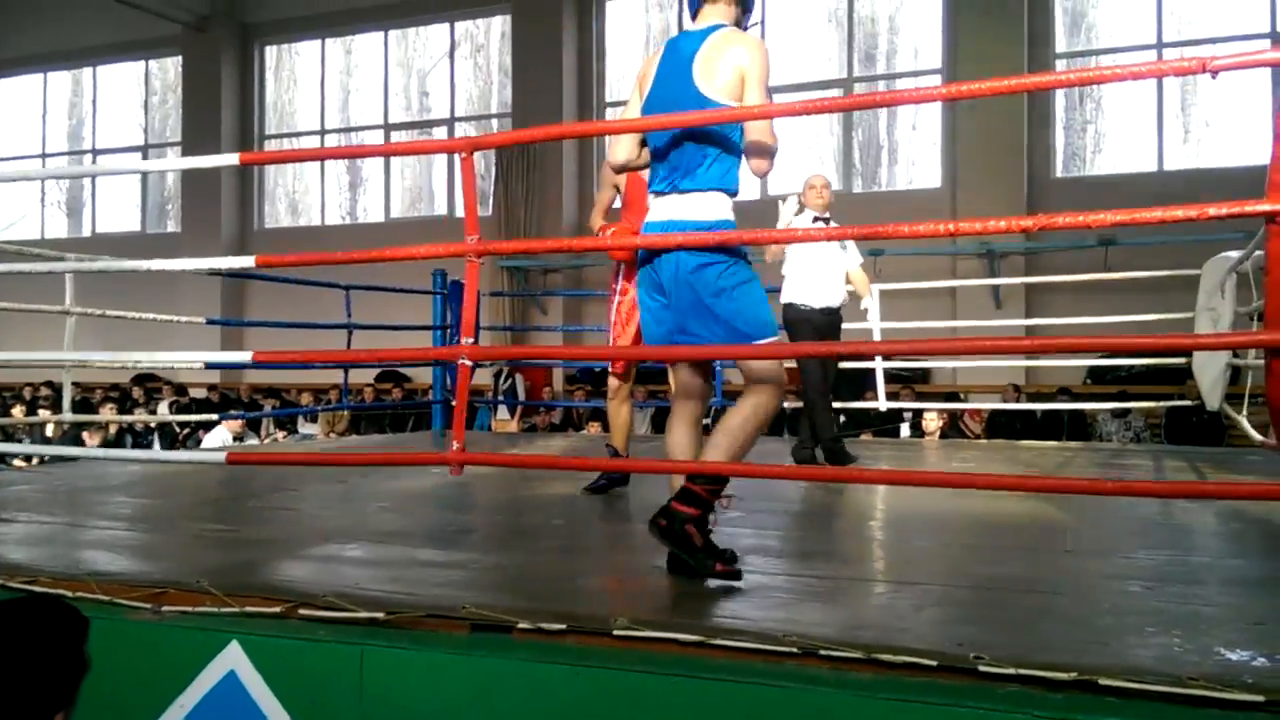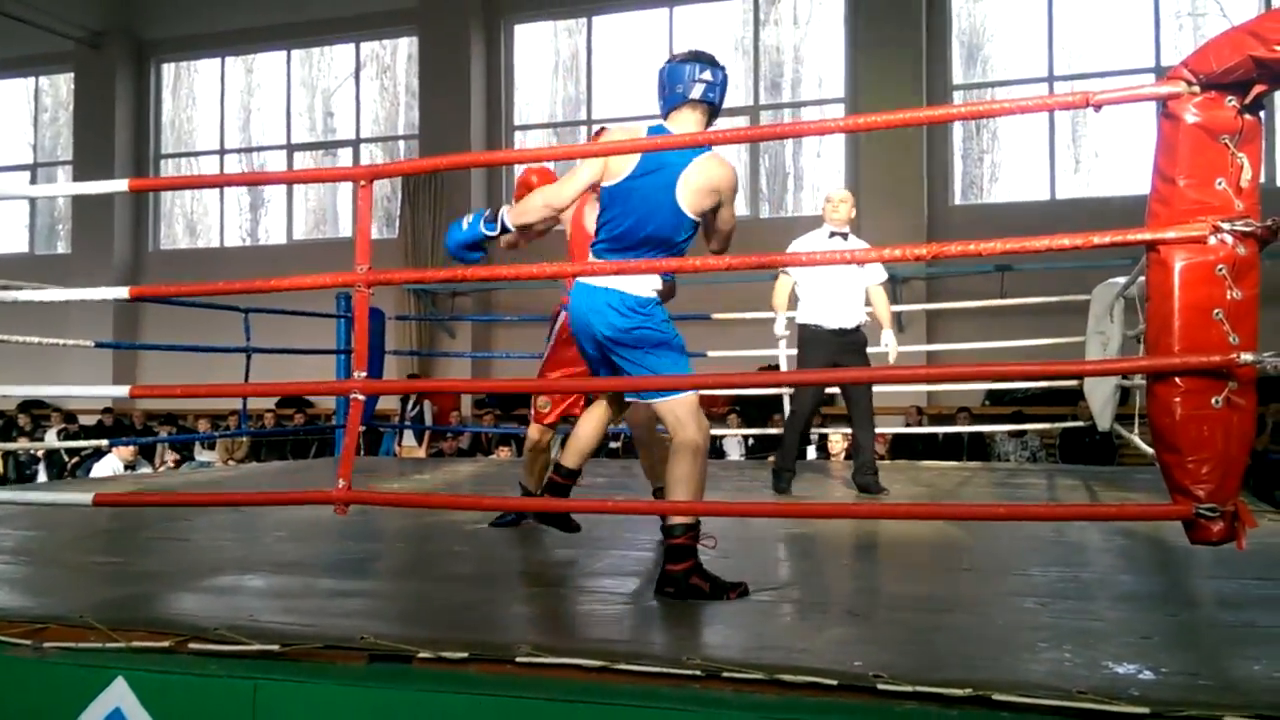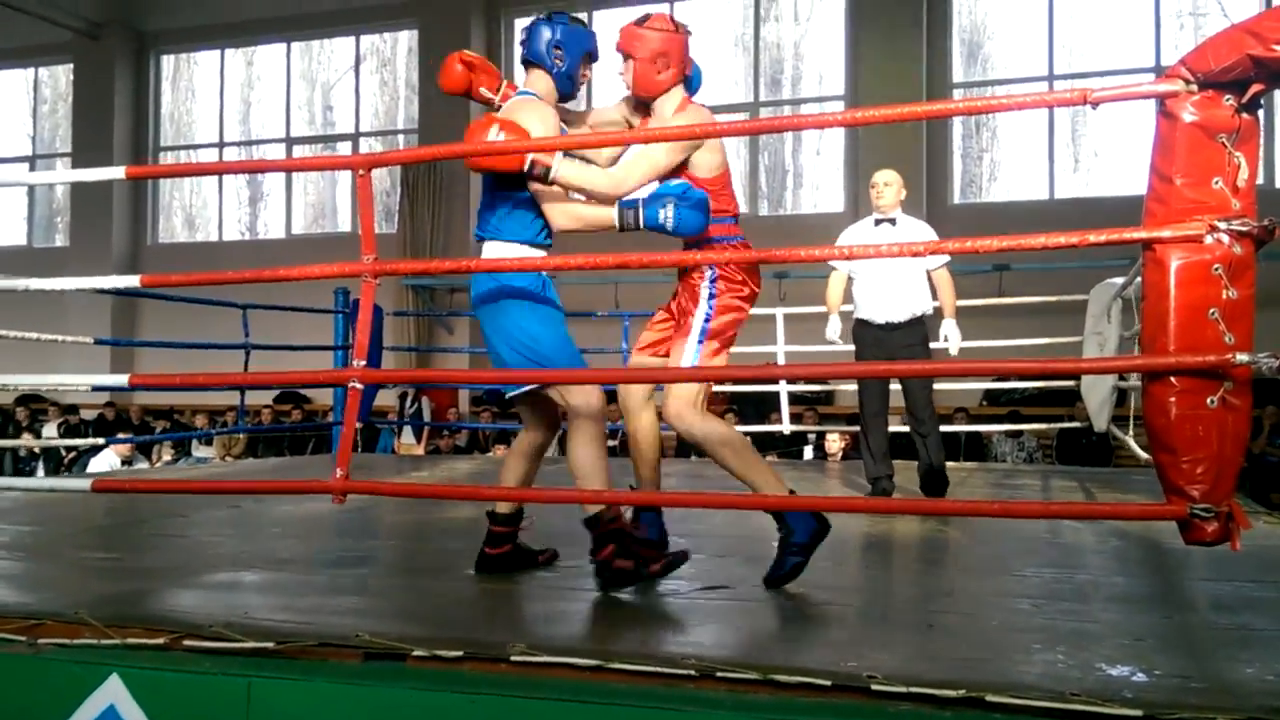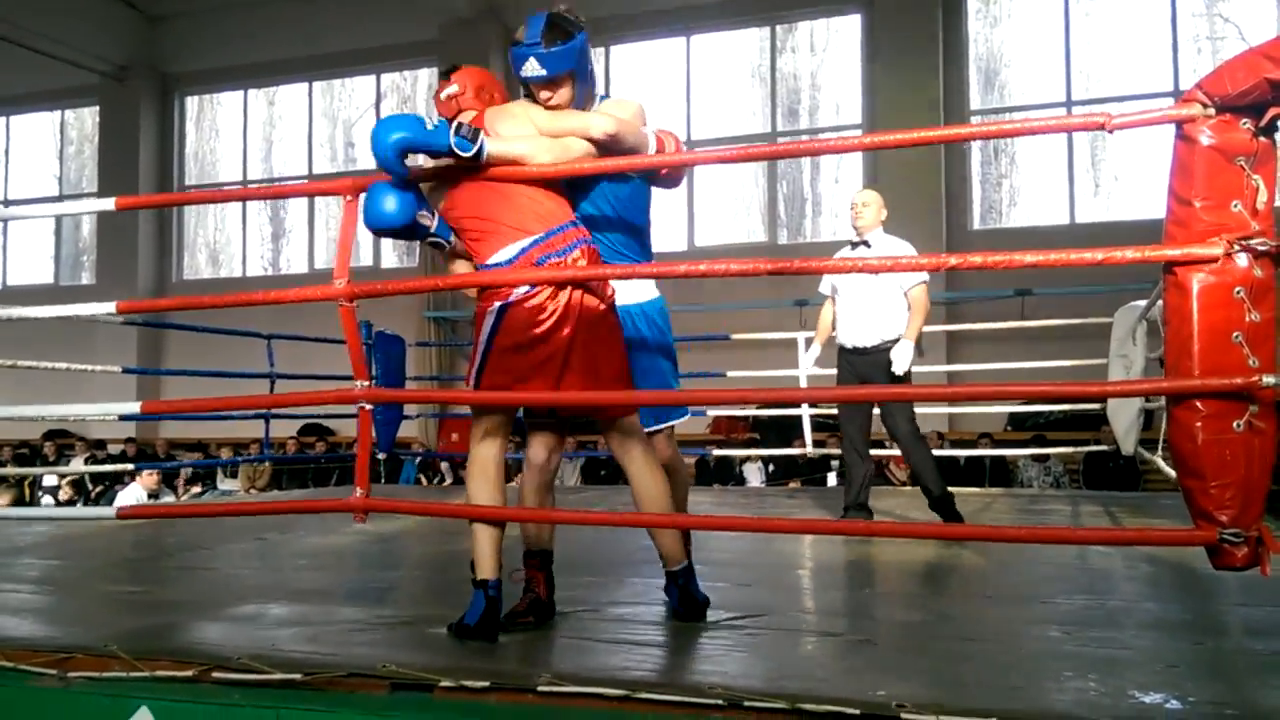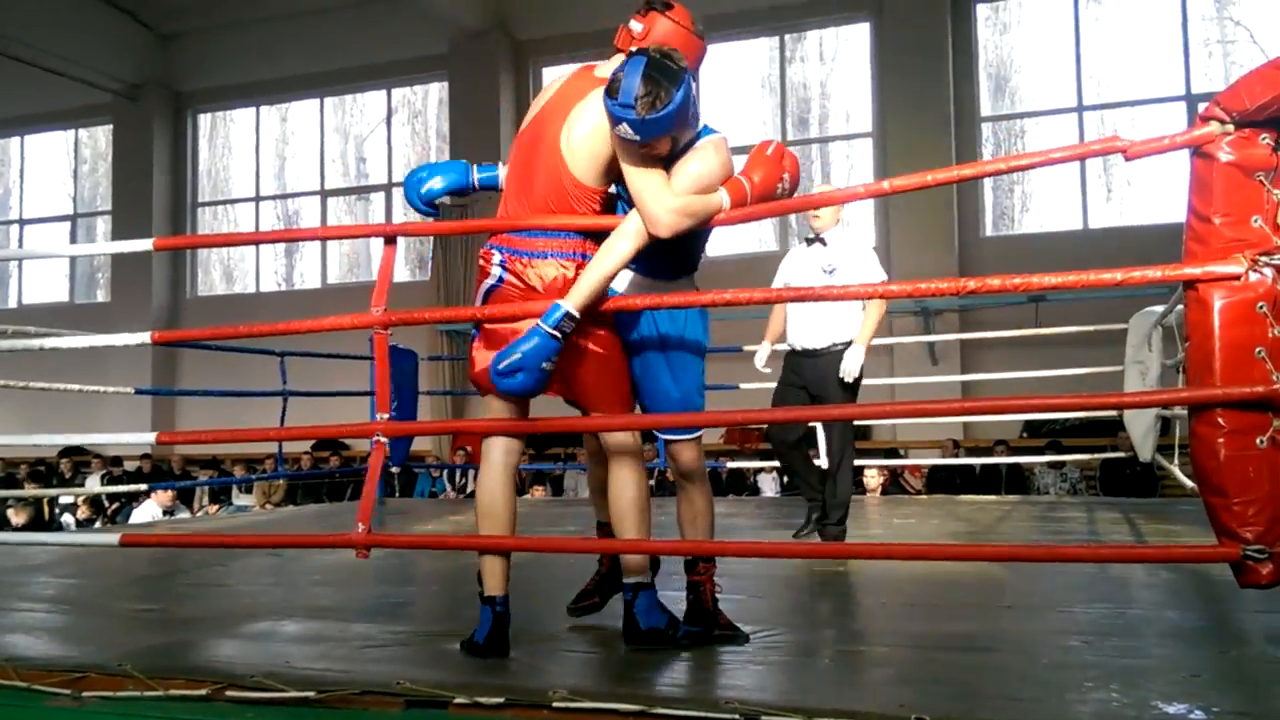
dt=1s
person 1, frame 1
left shoulder: (657, 60)
right shoulder: (745, 50)
left elbow: (622, 156)
right elbow: (762, 155)
right wrist: (758, 141)
left hip: (657, 232)
right hip: (707, 229)
left knee: (691, 391)
right knee: (766, 381)
left ankle: (687, 526)
right ankle: (683, 507)
person 1, frame 2
left shoulder: (621, 141)
right shoulder: (718, 172)
left elbow: (552, 200)
right elbow: (720, 244)
left wrist: (491, 222)
left hip: (590, 298)
right hip: (633, 307)
left knee: (611, 401)
right knee: (691, 435)
left ankle: (554, 491)
right ankle: (680, 567)
person 1, frame 3
left shoulder: (518, 110)
right shoulder: (535, 113)
right elbow: (560, 216)
right wrist: (639, 212)
left hip: (519, 281)
right hip: (512, 281)
left knee: (539, 420)
right knee: (587, 406)
left ankle: (499, 542)
right ankle: (615, 550)
person 1, frame 4
left shoulder: (622, 115)
left elbow: (567, 157)
left hip: (631, 307)
left knee: (659, 448)
right knee: (540, 453)
left ankle: (677, 555)
right ankle: (538, 587)
person 1, frame 5
left shoulder: (709, 157)
right shoulder: (626, 128)
left elbow: (645, 229)
left hip: (666, 315)
right hip: (606, 297)
left knee: (685, 455)
right knee: (598, 439)
left ankle: (702, 599)
right ankle: (612, 559)
person 2, frame 1
right shoulder: (617, 167)
right elbow: (596, 219)
right wrist: (607, 236)
right hip: (633, 275)
right knee: (616, 380)
right ankle: (617, 464)
person 2, frame 2
right shoulder: (575, 205)
left elbow: (665, 281)
right elbow: (517, 238)
right hip: (577, 327)
left knee: (639, 416)
right knee: (541, 428)
right ankle: (530, 498)
person 2, frame 3
left shoulder: (691, 122)
right shoulder: (647, 115)
left elbow: (614, 187)
left wrist: (534, 161)
left hip: (718, 277)
right hip: (695, 277)
left knee: (680, 409)
right knee: (634, 399)
left ankle: (797, 520)
right ankle: (648, 526)
person 2, frame 4
right shoulder: (512, 117)
left hip: (512, 293)
right hip: (578, 272)
left knee: (487, 439)
right knee: (627, 434)
left ankle: (485, 599)
right ankle: (681, 581)
person 2, frame 5
left shoulder: (561, 85)
right elbow: (663, 218)
right wrist: (742, 190)
left hip: (504, 273)
right hip: (567, 283)
left knee: (501, 442)
right knee: (620, 439)
left ankle: (493, 614)
right ankle: (638, 596)
person 3, frame 1
left shoulder: (841, 235)
right shoulder: (791, 228)
left elbow: (855, 272)
right elbow: (769, 256)
left wrist: (867, 295)
right wrist: (782, 224)
left hip: (831, 316)
right hip: (800, 313)
left knee: (824, 381)
right knee: (813, 378)
left ankle: (805, 448)
right ankle: (832, 445)
person 3, frame 2
left shoulder: (863, 251)
right shoulder: (804, 245)
left elbow: (876, 292)
right elbow: (783, 283)
left wrist: (887, 329)
right wrist: (780, 315)
left hip: (852, 337)
right hip: (815, 335)
left knee: (861, 404)
right knee: (806, 402)
left ankle: (865, 475)
right ankle: (784, 470)
person 3, frame 3
left shoulder: (920, 232)
right shoulder: (852, 235)
left elbow: (941, 276)
right elbow: (837, 278)
left wrist: (949, 318)
right wrist: (833, 315)
left hip: (911, 331)
right hip: (869, 331)
left knee: (921, 406)
right knee: (872, 409)
left ankle: (934, 481)
right ankle: (880, 480)
person 3, frame 4
left shoulder: (899, 251)
right shoulder: (840, 258)
left elbow: (919, 302)
right elbow: (830, 305)
left wrist: (907, 343)
right wrist: (817, 343)
left hip: (888, 356)
right hip: (850, 357)
left knee: (904, 431)
right knee: (852, 435)
left ankle: (942, 503)
right ankle: (856, 509)
person 3, frame 5
left shoulder: (856, 250)
right shoulder: (794, 256)
left elbow: (877, 302)
right elbow: (781, 303)
left wrist: (860, 346)
right wrist: (767, 343)
left hip: (837, 358)
right hip: (798, 359)
left knee: (838, 443)
right knee: (780, 434)
left ankle: (834, 523)
right ankle: (818, 500)
